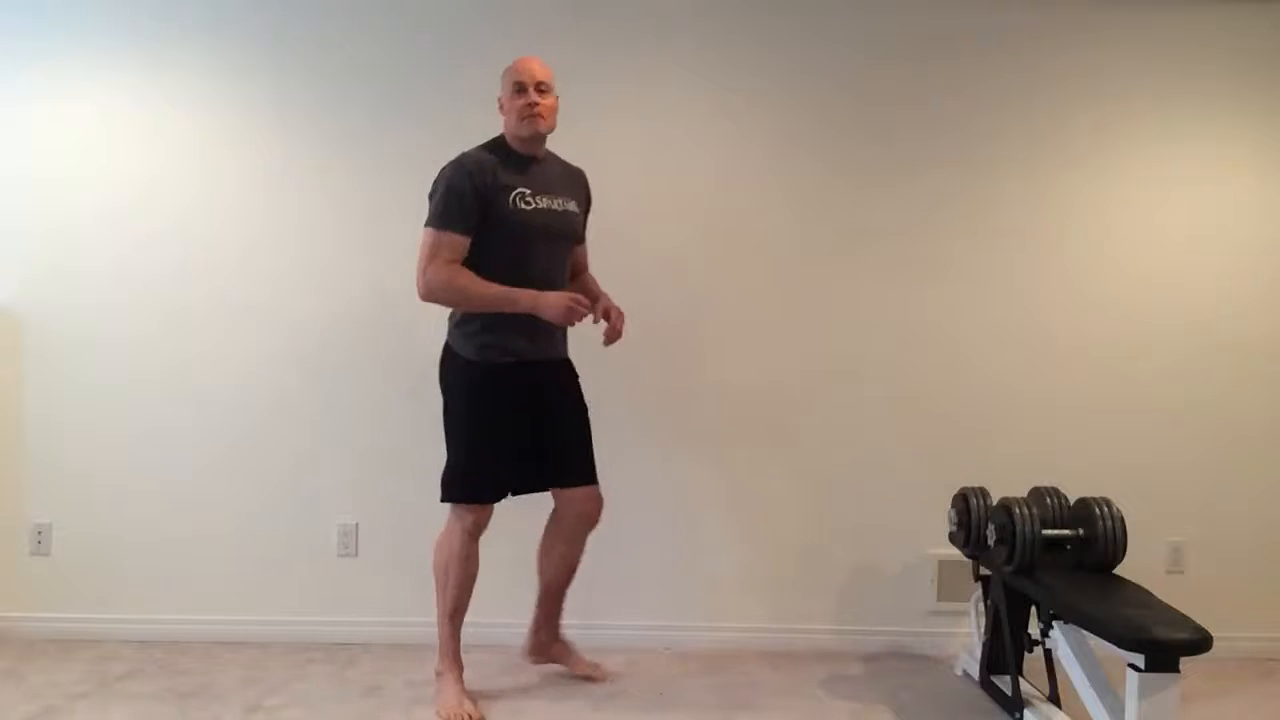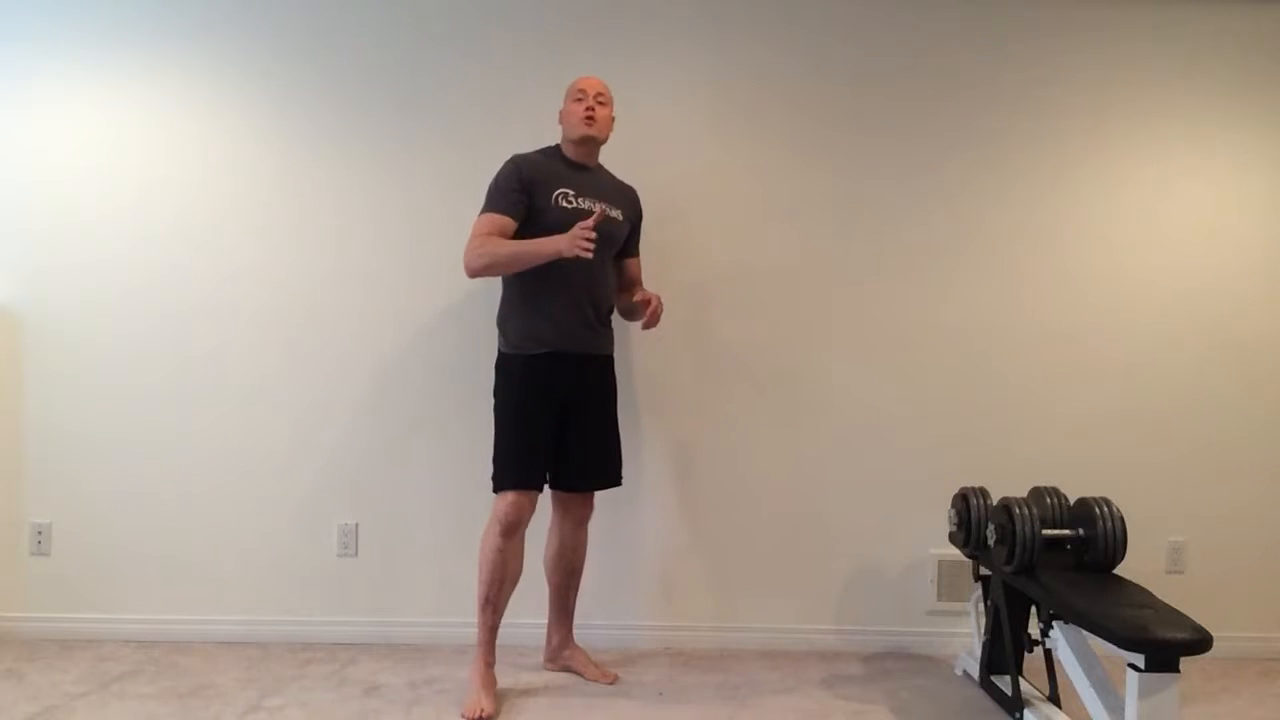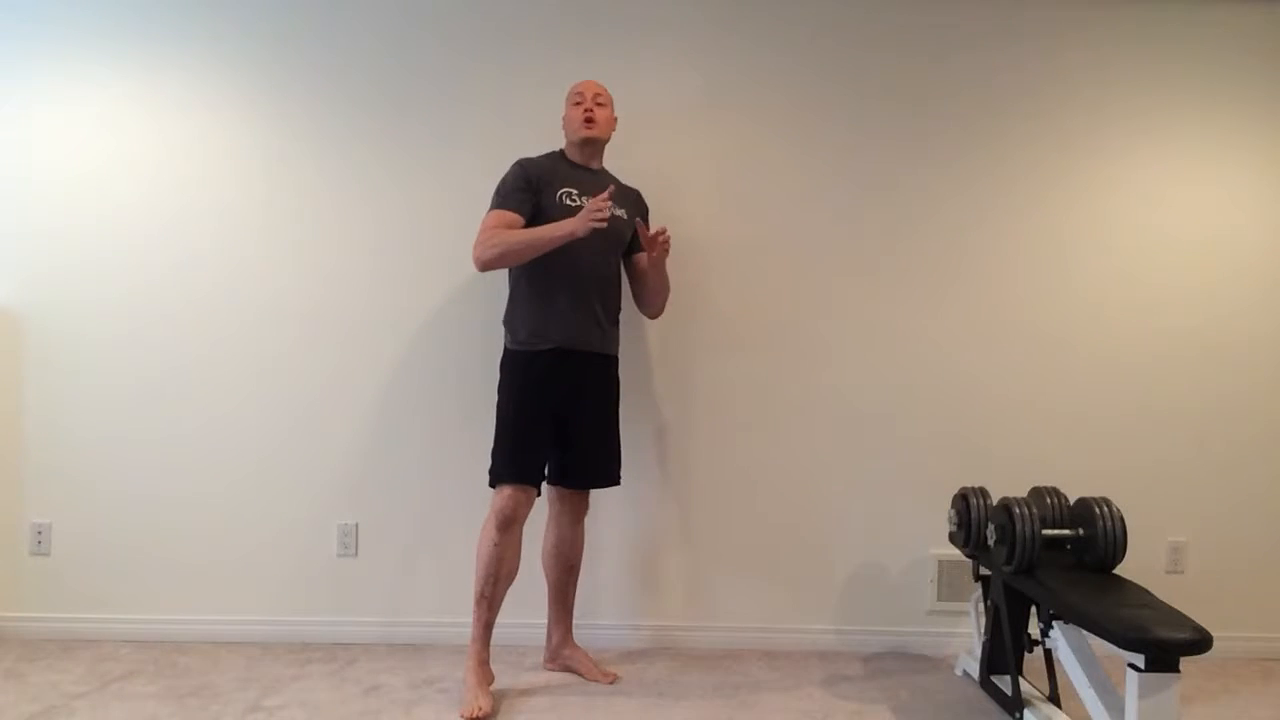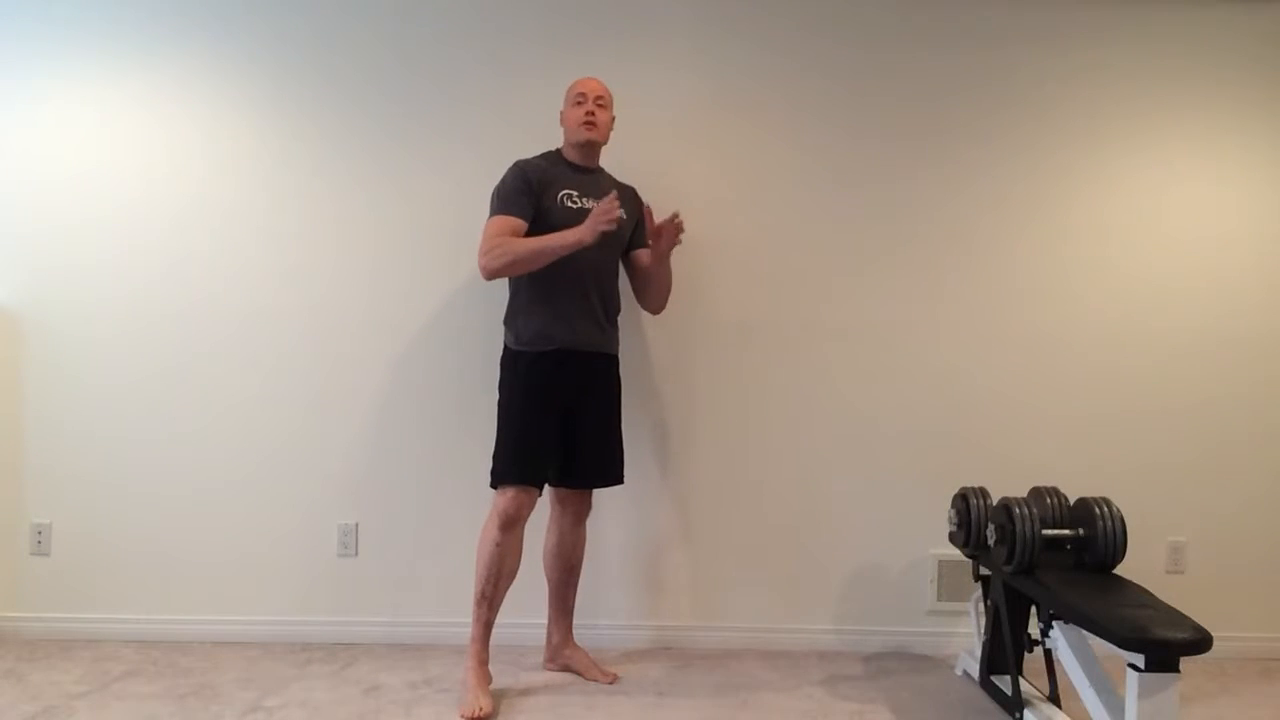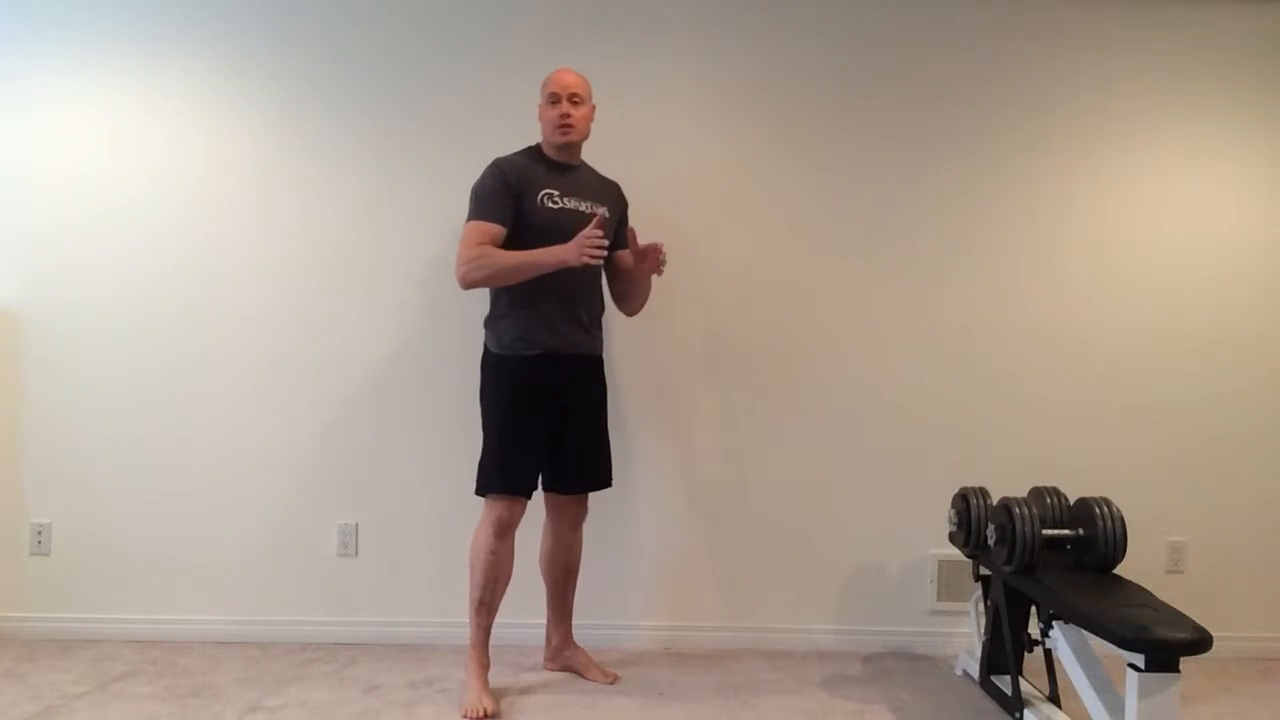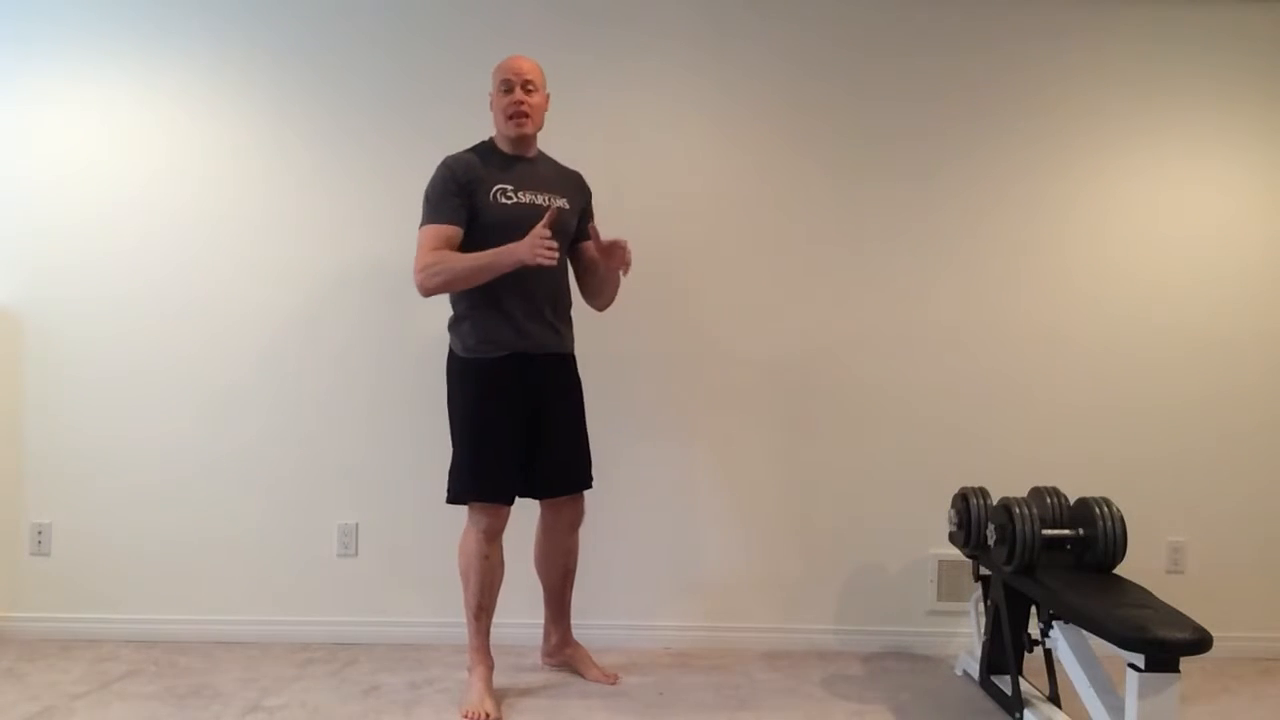
dt=0.7s
person 1, frame 1
left shoulder: (573, 180)
right shoulder: (470, 174)
right elbow: (432, 280)
left wrist: (601, 300)
right wrist: (536, 302)
left hip: (551, 367)
right hip: (482, 369)
left knee: (584, 504)
right knee: (470, 516)
left ankle: (545, 635)
person 1, frame 2
left shoulder: (624, 197)
right shoulder: (525, 171)
right elbow: (476, 258)
left wrist: (643, 301)
right wrist: (560, 243)
left hip: (594, 366)
right hip: (528, 362)
left knee: (576, 507)
right knee: (513, 508)
left ankle: (560, 642)
right ankle: (483, 663)
person 1, frame 3
left shoulder: (630, 200)
right shoulder: (531, 174)
left elbow: (652, 306)
right elbow: (485, 252)
left wrist: (657, 262)
right wrist: (574, 225)
left hip: (597, 365)
right hip: (533, 358)
left knee: (572, 502)
right knee: (510, 502)
left ankle: (560, 643)
right ankle: (477, 660)
person 1, frame 4
left shoulder: (627, 199)
right shoulder: (529, 176)
left elbow: (652, 301)
right elbow: (491, 260)
left wrist: (661, 252)
right wrist: (580, 234)
left hip: (598, 365)
right hip: (534, 360)
left knee: (574, 502)
right knee: (512, 503)
left ankle: (560, 641)
right ankle: (476, 660)
person 1, frame 5
left shoulder: (608, 193)
right shoulder: (507, 174)
left elbow: (628, 302)
right elbow: (469, 268)
left wrist: (642, 269)
right wrist: (564, 254)
left hip: (583, 365)
right hip: (517, 362)
left knee: (569, 506)
right knee: (503, 510)
left ankle: (560, 642)
right ankle: (477, 663)
person 1, frame 6
left shoulder: (570, 184)
right shoulder: (460, 172)
left elbow: (599, 298)
right elbow: (427, 275)
left wrist: (608, 263)
right wrist: (517, 254)
left hip: (555, 365)
right hip: (484, 366)
left knee: (565, 507)
right knee: (487, 517)
left ankle: (559, 639)
